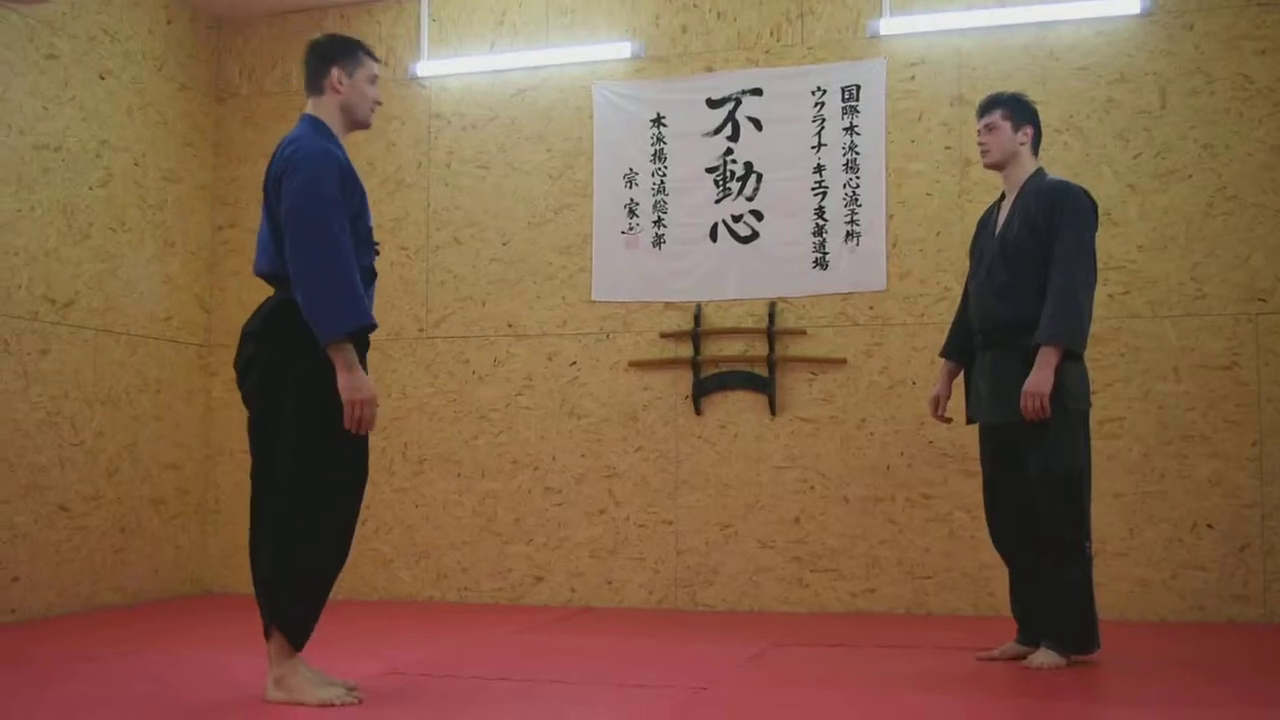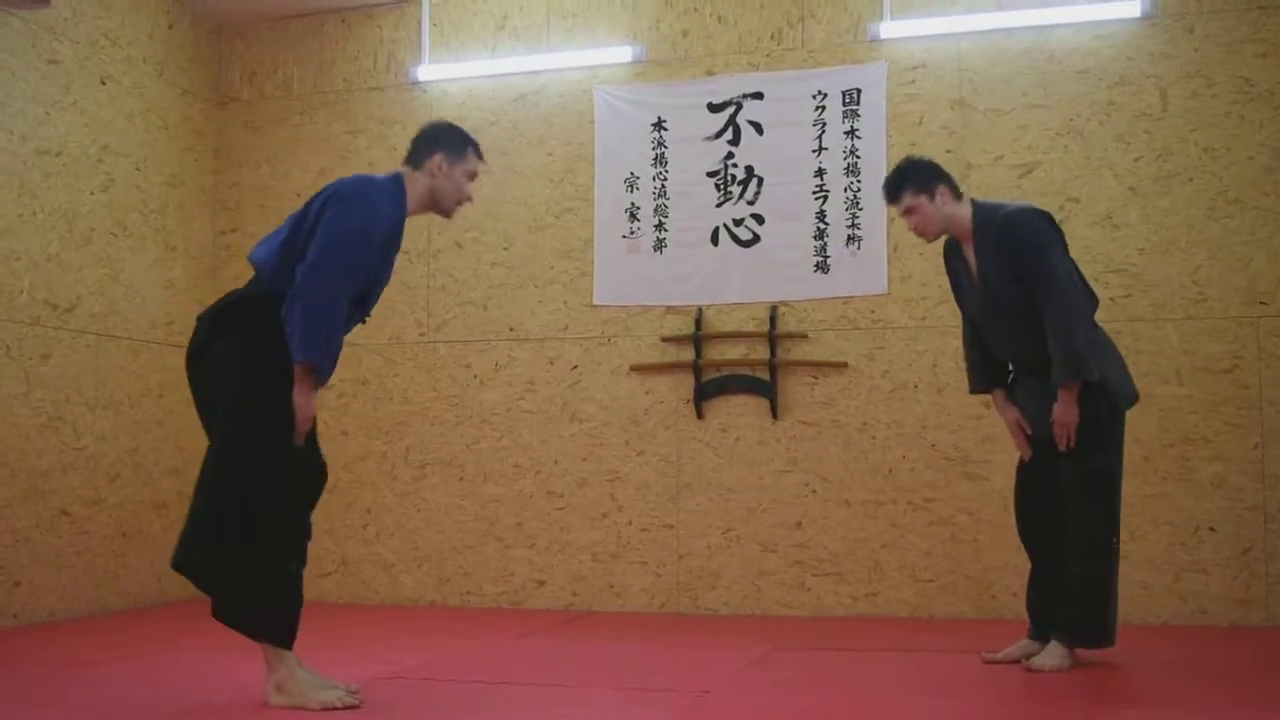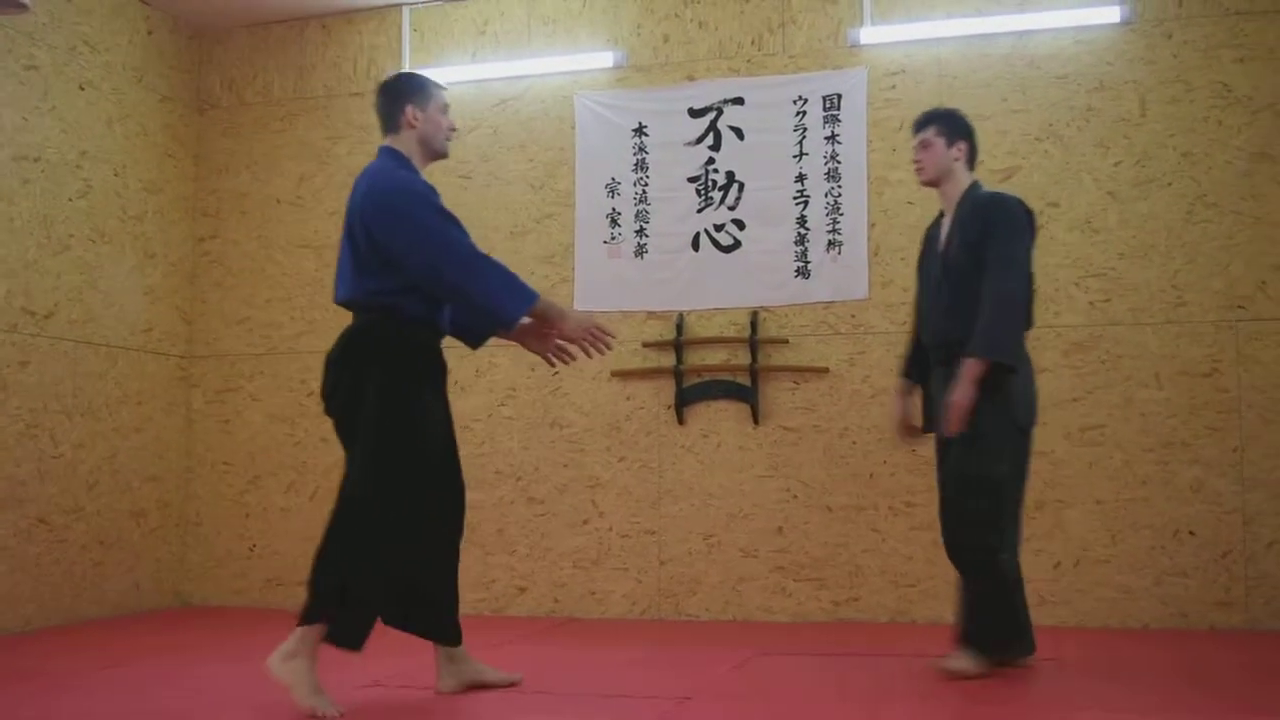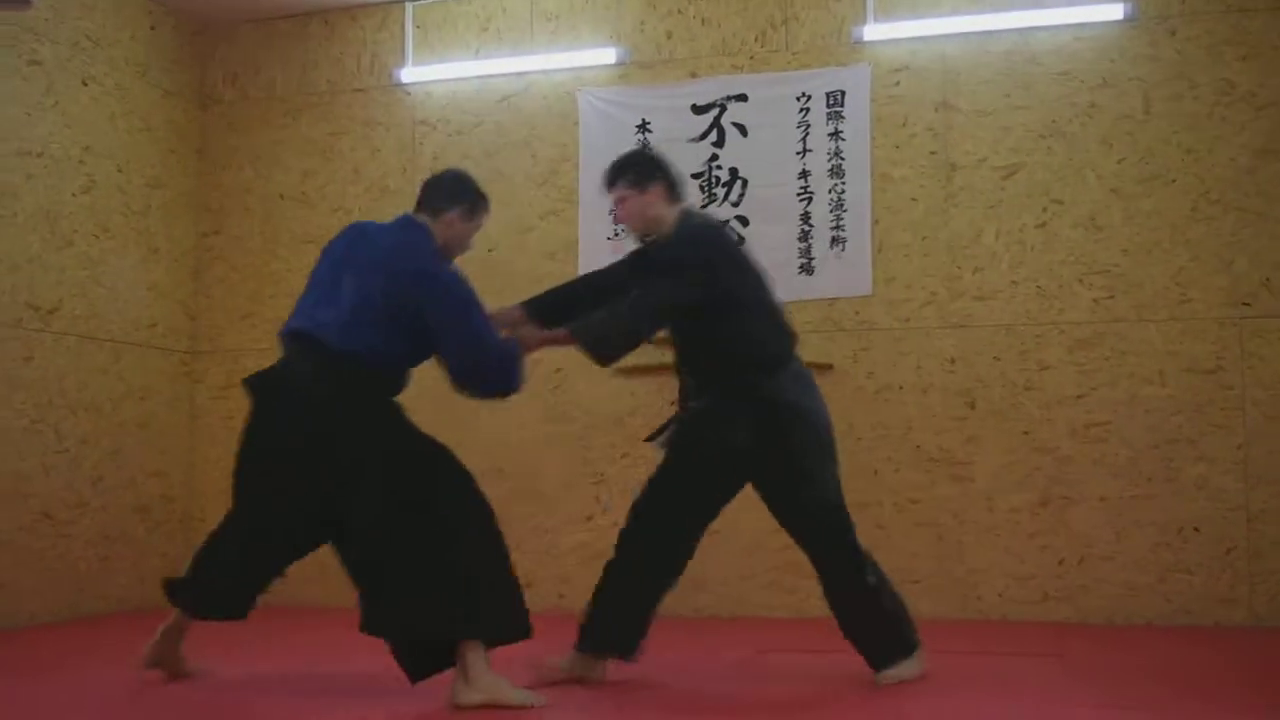
dt=1s
person 1, frame 1
left shoulder: (312, 152)
right shoulder: (314, 154)
right elbow: (319, 269)
left wrist: (342, 361)
right wrist: (348, 365)
left hip: (294, 349)
right hip: (302, 353)
left knee: (304, 504)
right knee: (307, 505)
left ankle: (287, 662)
right ankle: (284, 670)
person 1, frame 2
left shoulder: (378, 208)
right shoulder: (367, 202)
right elbow: (317, 293)
left wrist: (301, 383)
right wrist: (304, 385)
left hip: (264, 351)
right hip: (248, 350)
left knee: (283, 502)
right knee: (268, 503)
left ankle: (285, 663)
right ankle: (282, 675)
person 1, frame 3
left shoulder: (394, 185)
right shoulder: (396, 186)
left elbow: (440, 285)
right elbow: (462, 265)
left wrist: (517, 329)
right wrist: (553, 318)
left hip: (403, 363)
right hip: (384, 368)
left knee: (431, 509)
right knee: (383, 507)
left ankle: (451, 660)
right ankle: (299, 649)
person 1, frame 4
left shoulder: (354, 239)
right shoulder: (435, 276)
right elbow: (488, 375)
right wrist: (507, 351)
left hip: (290, 390)
right hip: (343, 407)
left knee: (257, 526)
right knee: (448, 513)
left ankle: (165, 641)
right ankle: (474, 673)
person 2, frame 1
left shoulder: (1062, 199)
right shoulder: (991, 218)
left elbow: (1071, 289)
left wrist: (1044, 366)
right wrist: (948, 373)
left hip: (1045, 380)
right hip: (997, 383)
left knee: (1057, 512)
right knee: (1010, 514)
left ankle: (1066, 636)
right ankle: (1033, 630)
person 2, frame 2
left shoulder: (1020, 227)
right shoulder: (955, 254)
left elbow: (1066, 314)
right elbow: (978, 333)
left wrist: (1068, 397)
right wrist: (1004, 402)
left hip: (1084, 386)
right hip: (1035, 386)
left knee: (1086, 515)
right knee: (1037, 513)
left ankle: (1071, 635)
right ankle: (1044, 629)
person 2, frame 3
left shoulder: (1002, 215)
right shoulder: (937, 232)
left elbow: (1005, 304)
left wrist: (969, 376)
right wrist: (909, 388)
left hip: (994, 386)
right hip: (951, 389)
left knee: (978, 520)
right knee: (973, 521)
left ankle: (986, 643)
right ankle: (1009, 640)
person 2, frame 4
left shoulder: (700, 244)
right shoulder: (666, 252)
left elbow: (638, 314)
right elbow: (601, 288)
left wrist: (549, 337)
right wrist: (513, 316)
left hip: (778, 406)
right hip: (726, 406)
left knee: (824, 531)
right knee: (655, 521)
left ankle: (897, 650)
right ankle: (596, 650)
